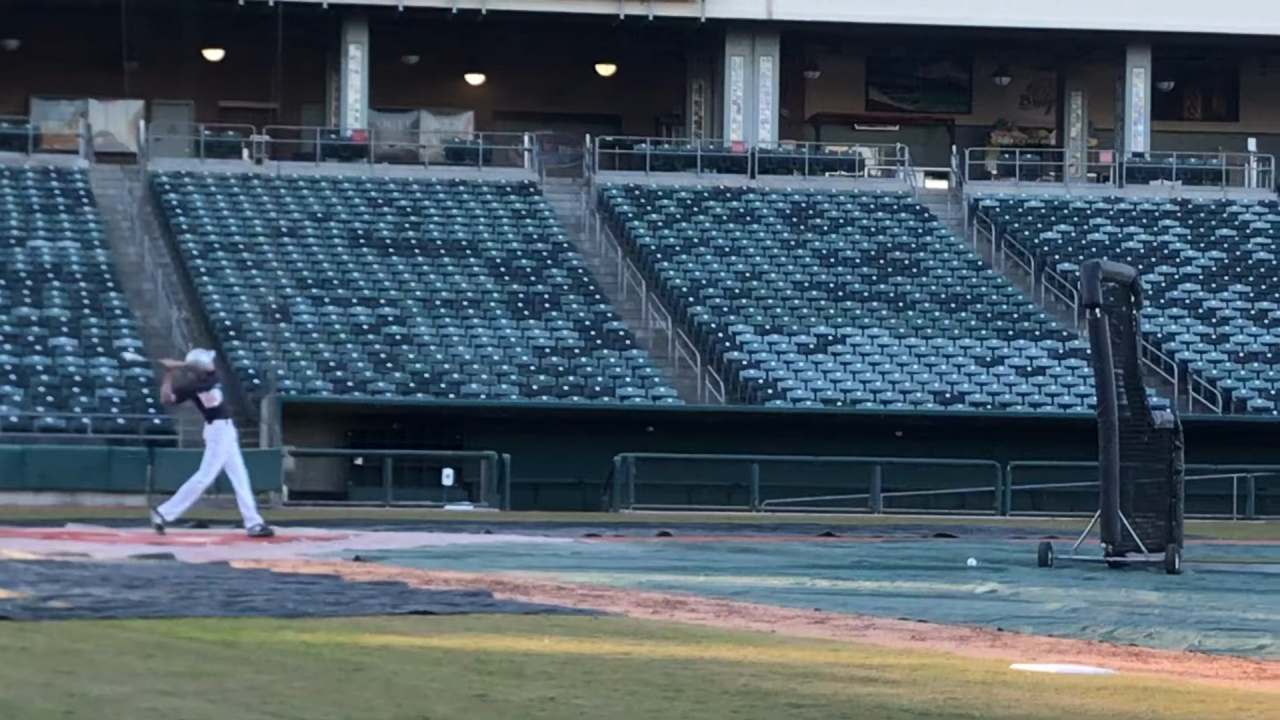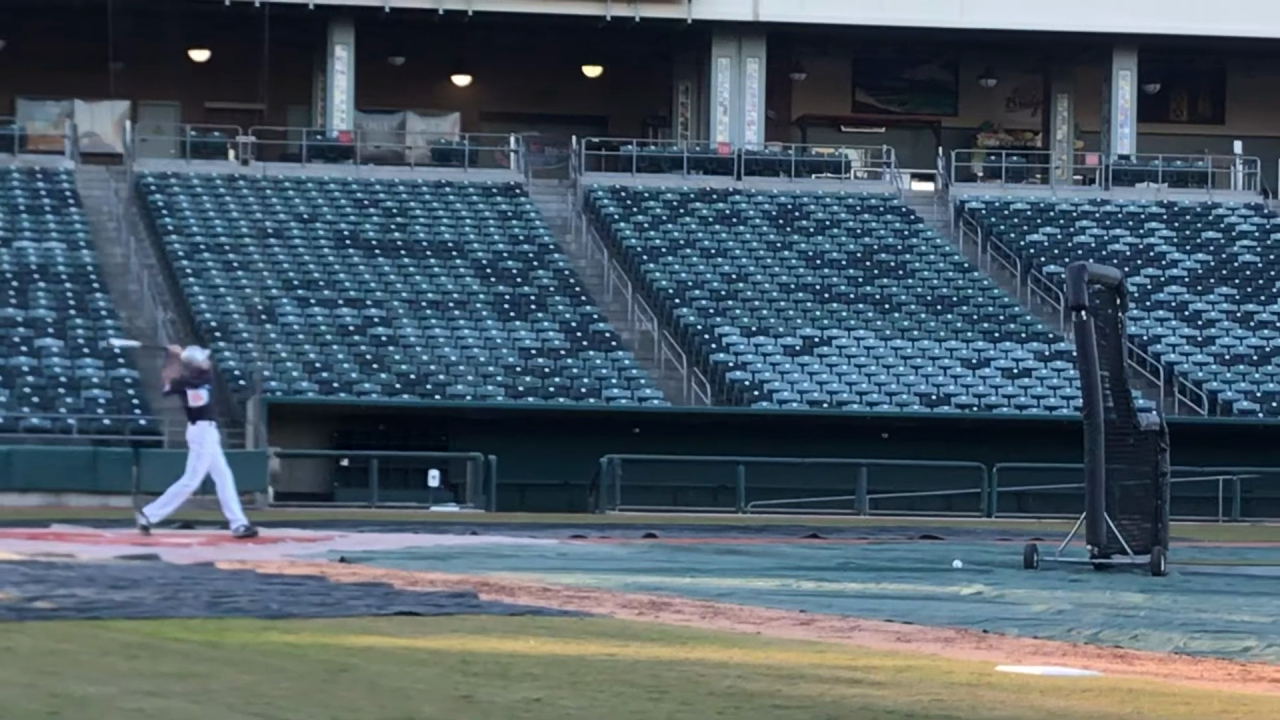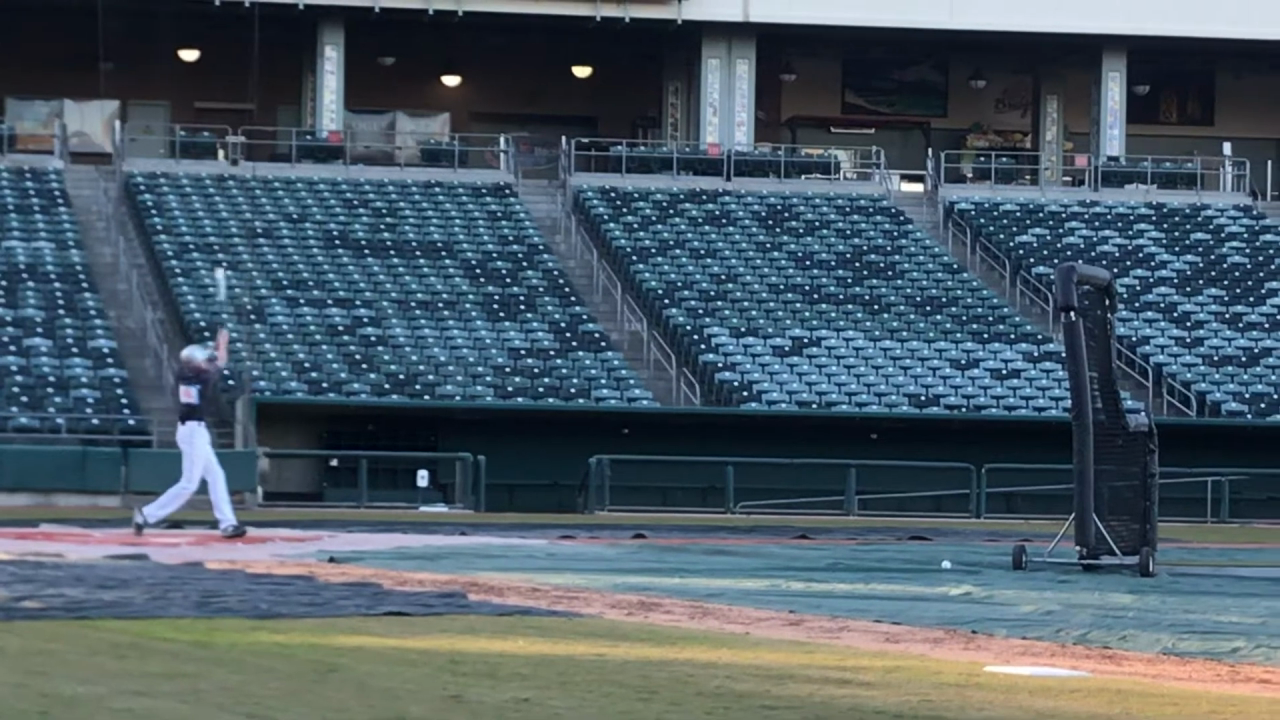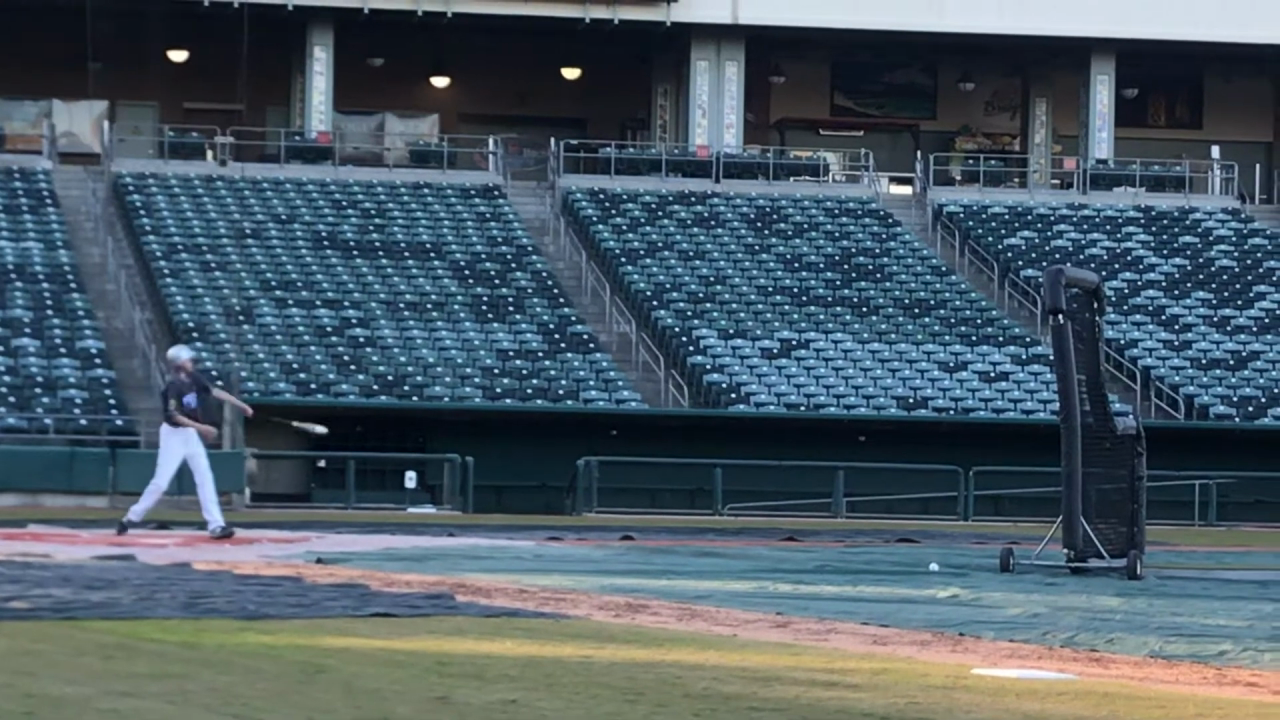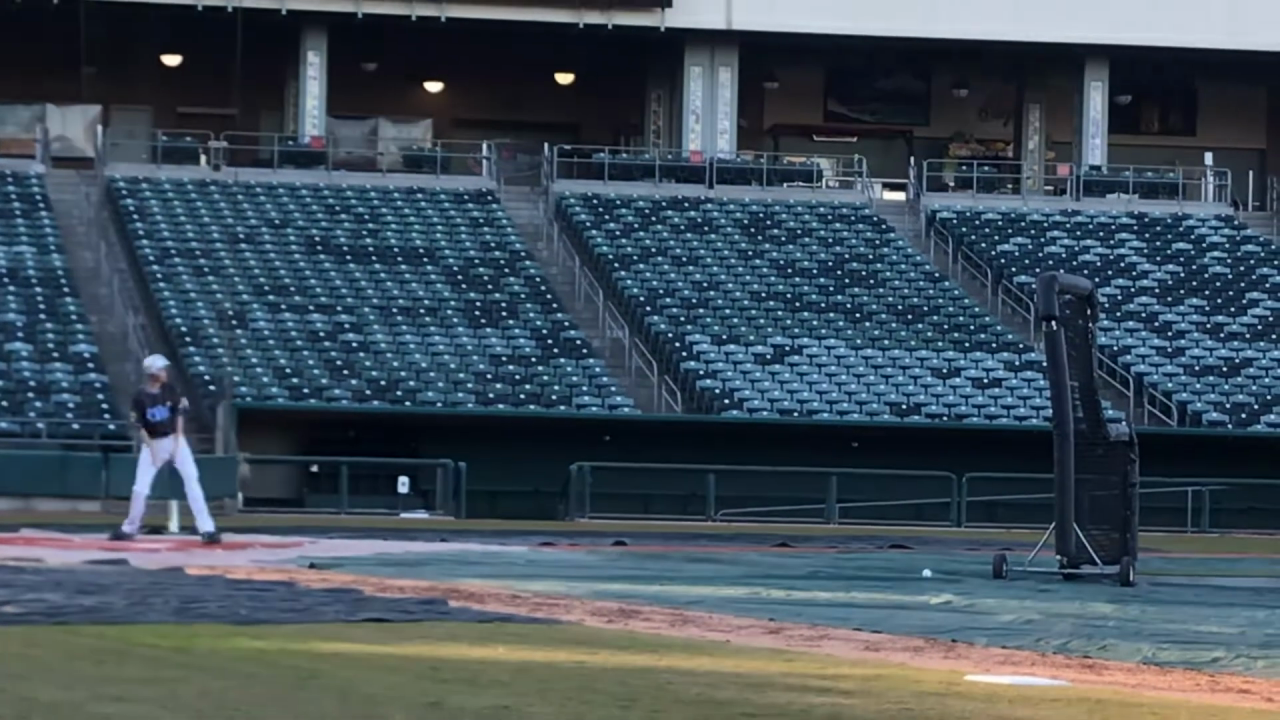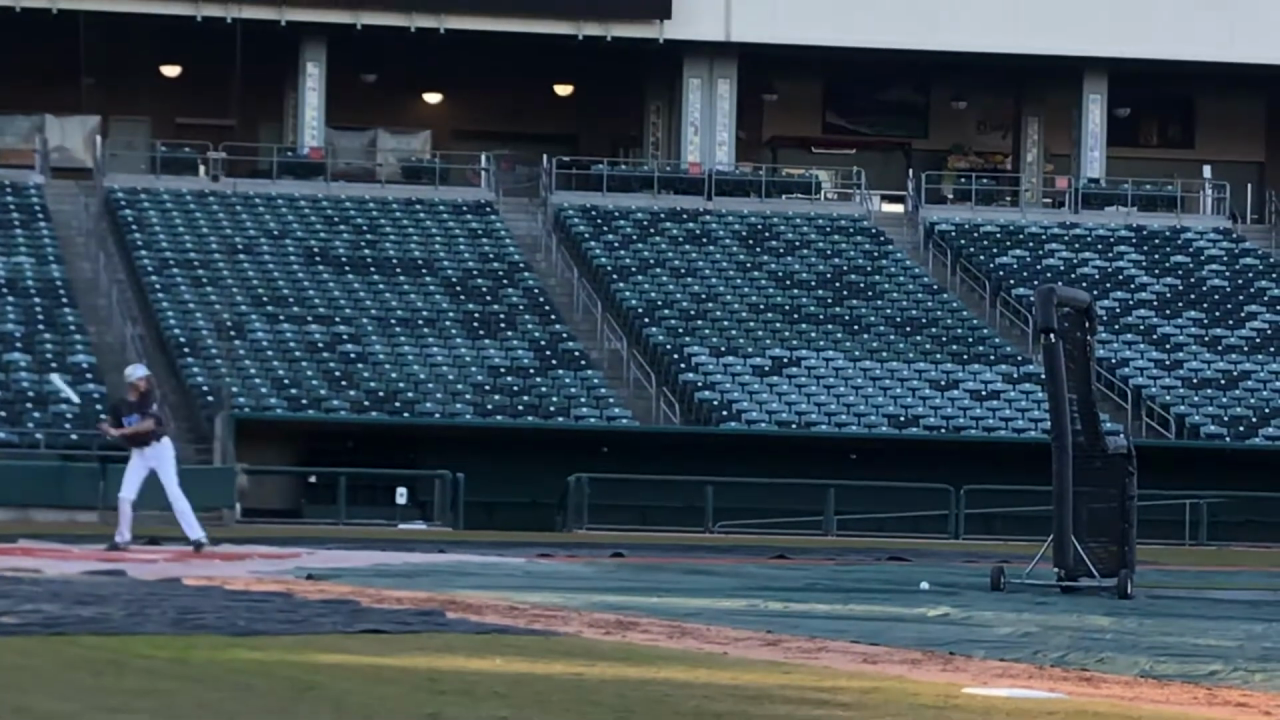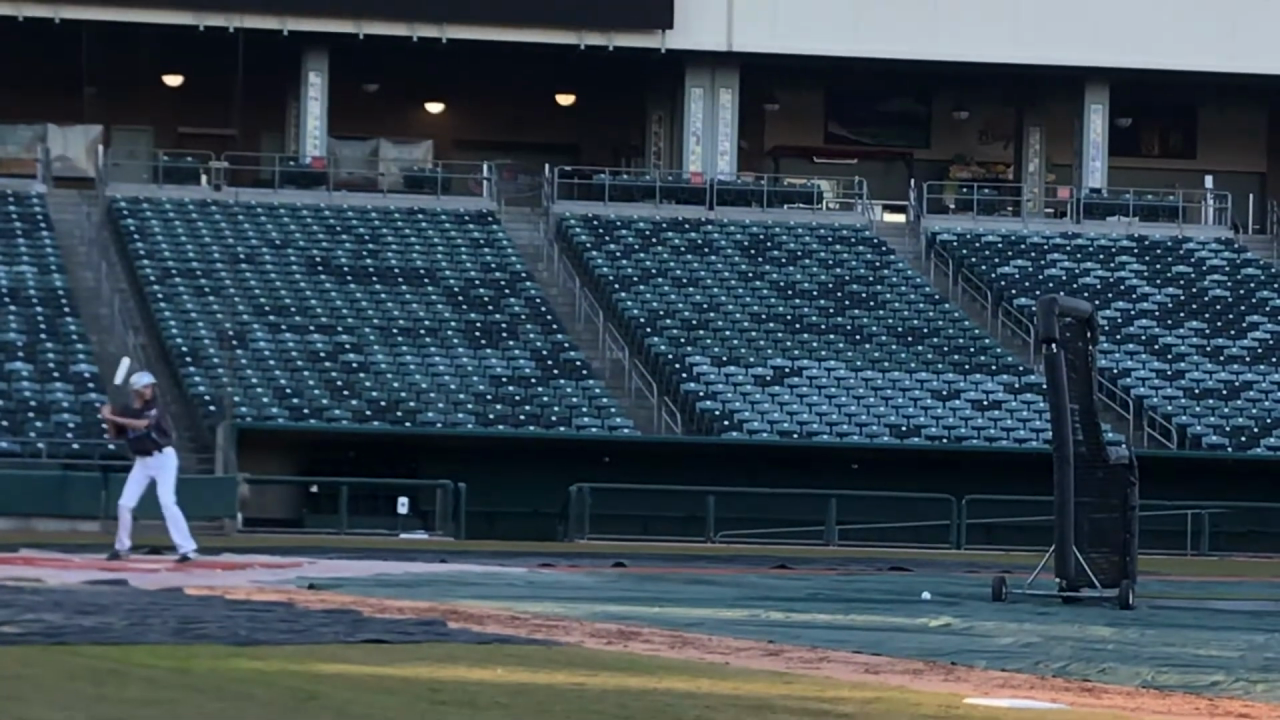
dt=0.3s
person 1, frame 1
left shoulder: (189, 386)
right shoulder: (213, 377)
left elbow: (166, 399)
left wrist: (168, 373)
right wrist: (175, 365)
left hip: (221, 430)
right hip: (221, 431)
left knee: (240, 477)
right knee: (203, 478)
left ankle: (253, 523)
right ankle: (164, 513)
person 1, frame 2
left shoulder: (182, 382)
right shoulder: (205, 377)
left elbow: (167, 385)
left wrist: (174, 358)
right wrist: (181, 353)
left hip: (201, 431)
right hip: (204, 431)
left knee: (224, 477)
right knee: (190, 482)
left ankle: (238, 524)
right ankle: (149, 515)
person 1, frame 3
left shoulder: (182, 374)
right shoulder: (204, 377)
right elbow: (220, 363)
left wrist: (218, 345)
right wrist: (223, 342)
left hip: (194, 431)
right hip: (194, 431)
left knee: (216, 476)
right knee: (189, 484)
left ankle: (227, 523)
right ankle: (146, 515)
person 1, frame 4
left shoulder: (193, 378)
right shoulder: (173, 386)
left elbow: (214, 392)
right elbow: (174, 417)
left wrist: (239, 404)
right wrist: (201, 427)
left hip: (192, 433)
right hip: (173, 433)
left knee: (205, 477)
right knee: (161, 481)
left ankle: (217, 525)
right ankle: (133, 517)
person 1, frame 5
left shoulder: (171, 390)
right shoulder: (140, 397)
left elbow: (180, 418)
right elbow: (140, 427)
left wrist: (174, 446)
right wrist: (153, 451)
left hip: (175, 441)
right hip: (152, 443)
left knee: (192, 481)
right knee: (140, 488)
left ankle: (206, 530)
right ankle: (129, 528)
person 1, frame 6
left shoulder: (149, 397)
right shoulder: (118, 405)
left elbow: (149, 424)
right elbow: (117, 430)
left wrist: (119, 431)
right wrist: (109, 430)
left hip: (160, 448)
right hip: (138, 452)
left knee: (172, 490)
right knee: (125, 496)
left ankle: (197, 536)
right ankle: (122, 539)
person 1, frame 7
left shoulder: (153, 406)
right shoulder: (125, 410)
left elbow: (142, 424)
right elbow: (115, 435)
left wrist: (112, 417)
right wrist: (109, 418)
left hip: (163, 458)
right hip: (142, 461)
left knee: (167, 502)
right knee: (125, 503)
left ankle: (187, 548)
right ankle: (122, 547)
